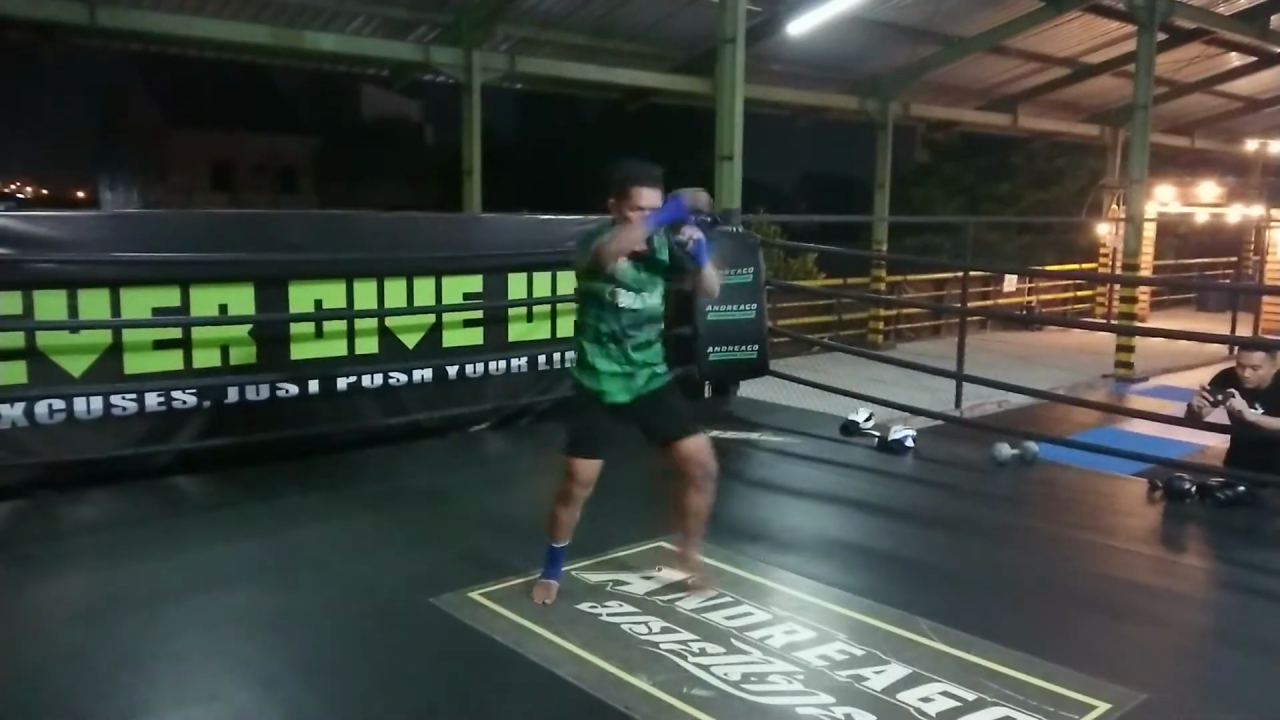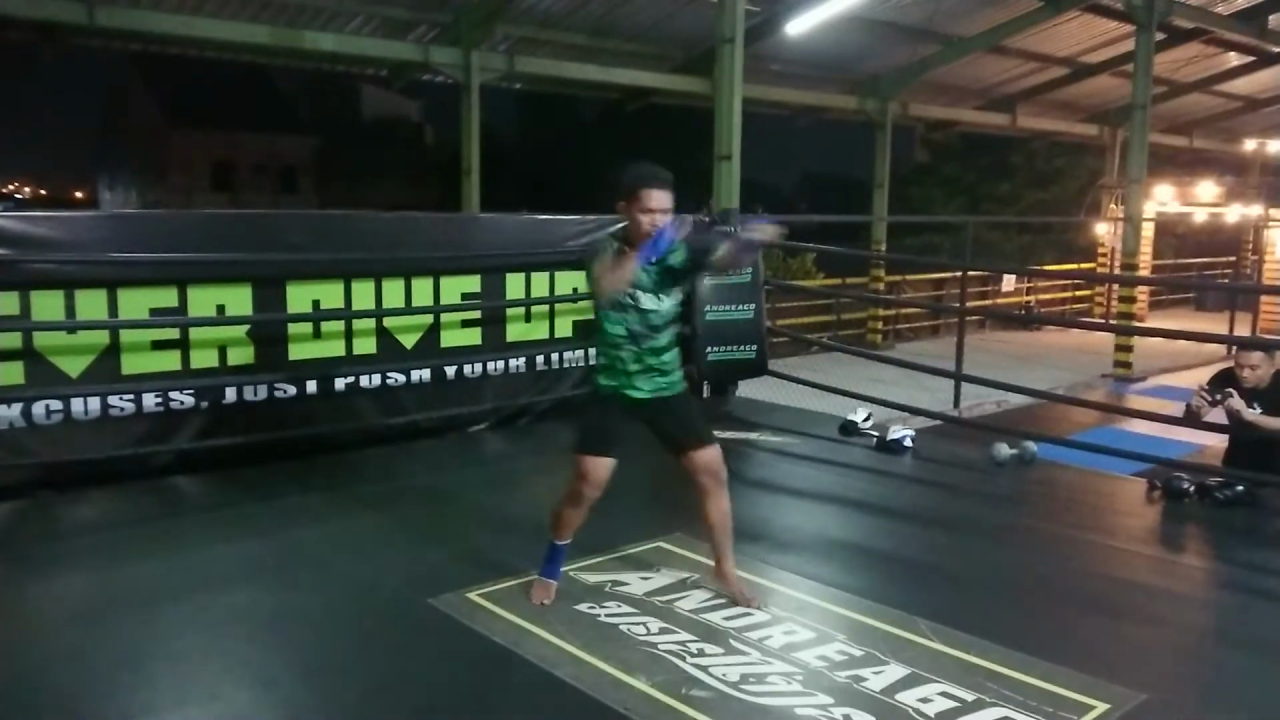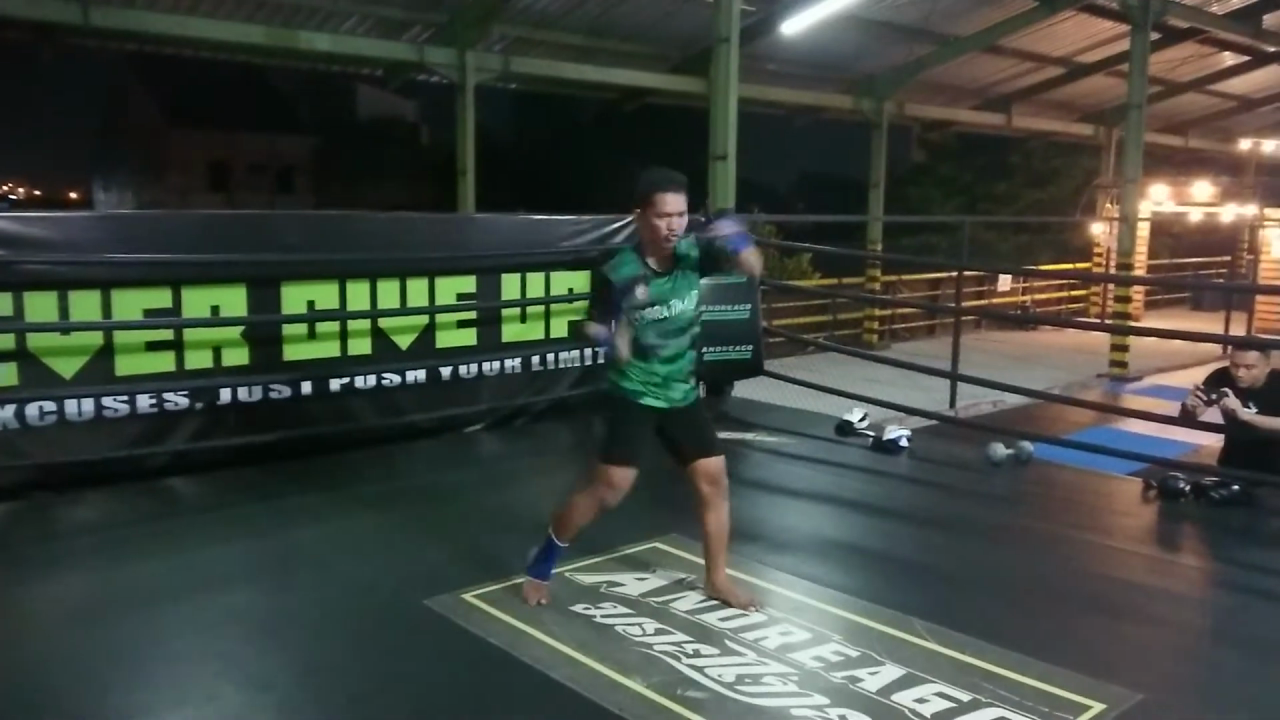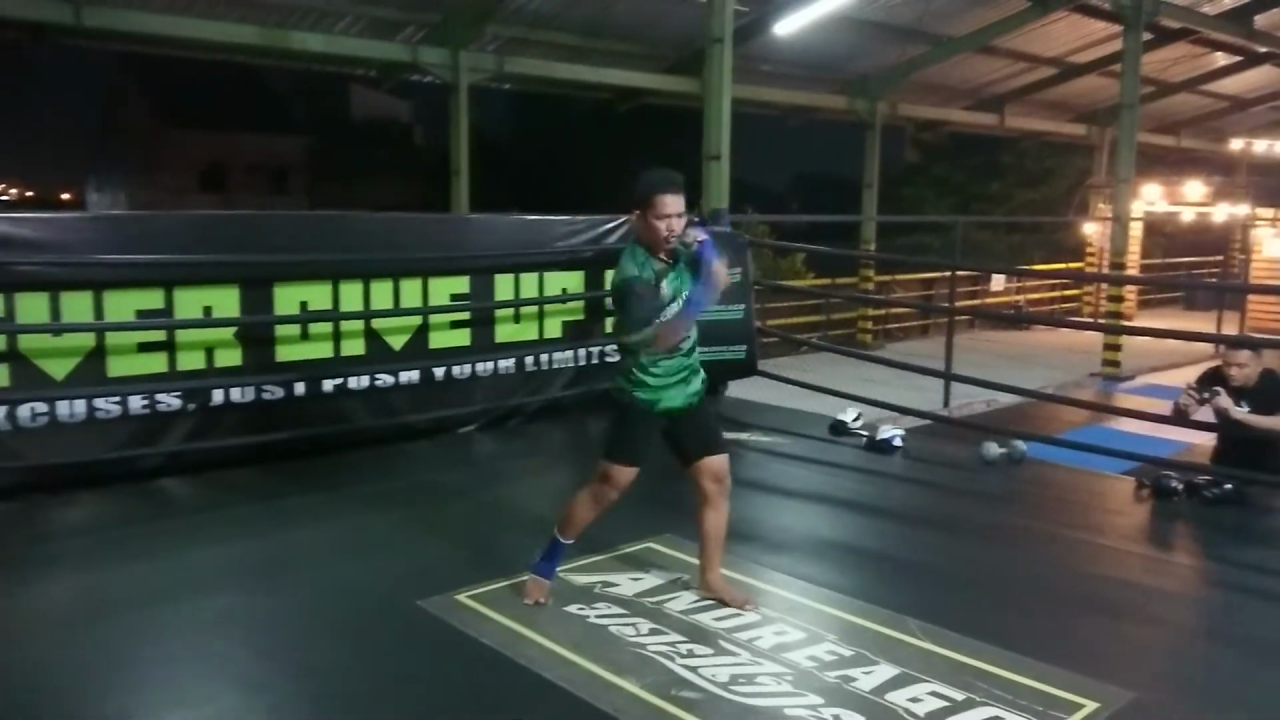
dt=0.1s
person 1, frame 1
left shoulder: (664, 248)
right shoulder: (595, 243)
left elbow: (711, 290)
right elbow: (608, 250)
left wrist: (698, 249)
right wrist: (669, 213)
left hip: (652, 382)
right hip: (599, 388)
left knee: (702, 465)
right knee: (577, 484)
left ankle: (689, 548)
right ankle: (552, 568)
person 1, frame 2
left shoulder: (680, 251)
right shoulder: (606, 252)
left elbow: (722, 259)
right elbow: (603, 286)
right wrist: (649, 247)
left hip: (667, 386)
right hip: (616, 388)
left knee: (712, 473)
right knee: (587, 484)
left ankle: (725, 570)
right ankle: (550, 567)
person 1, frame 3
left shoulder: (691, 249)
right shoulder: (618, 273)
left elbow: (752, 268)
right elbow: (596, 327)
left wrist: (734, 238)
right wrist: (613, 341)
left hip: (681, 394)
right hip: (634, 395)
left knee: (714, 482)
right knee: (609, 489)
left ankle: (716, 578)
right ankle: (542, 565)
person 1, frame 4
left shoulder: (678, 248)
right shoulder: (634, 273)
left elbow: (720, 282)
right elbow: (655, 343)
left wrist: (705, 253)
right wrist: (691, 308)
left hip: (689, 391)
right hip: (644, 398)
left knee: (717, 480)
right knee: (609, 486)
left ankle: (711, 577)
right ankle: (546, 564)
